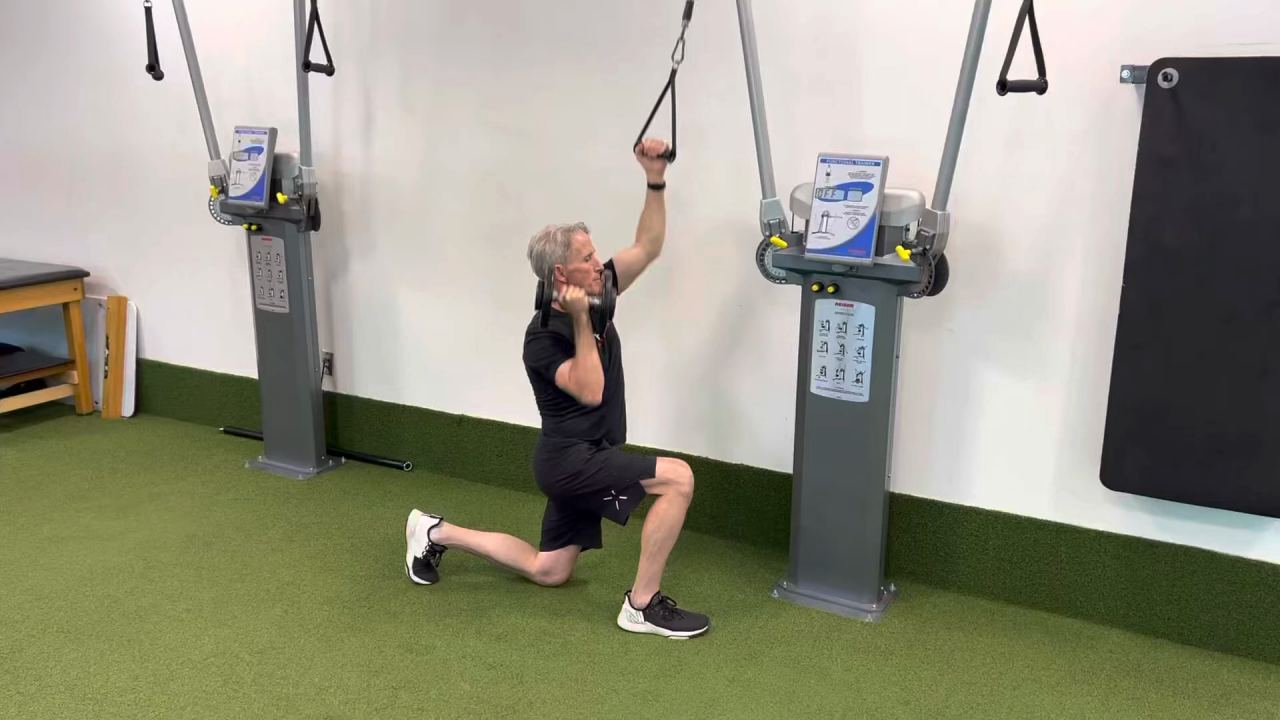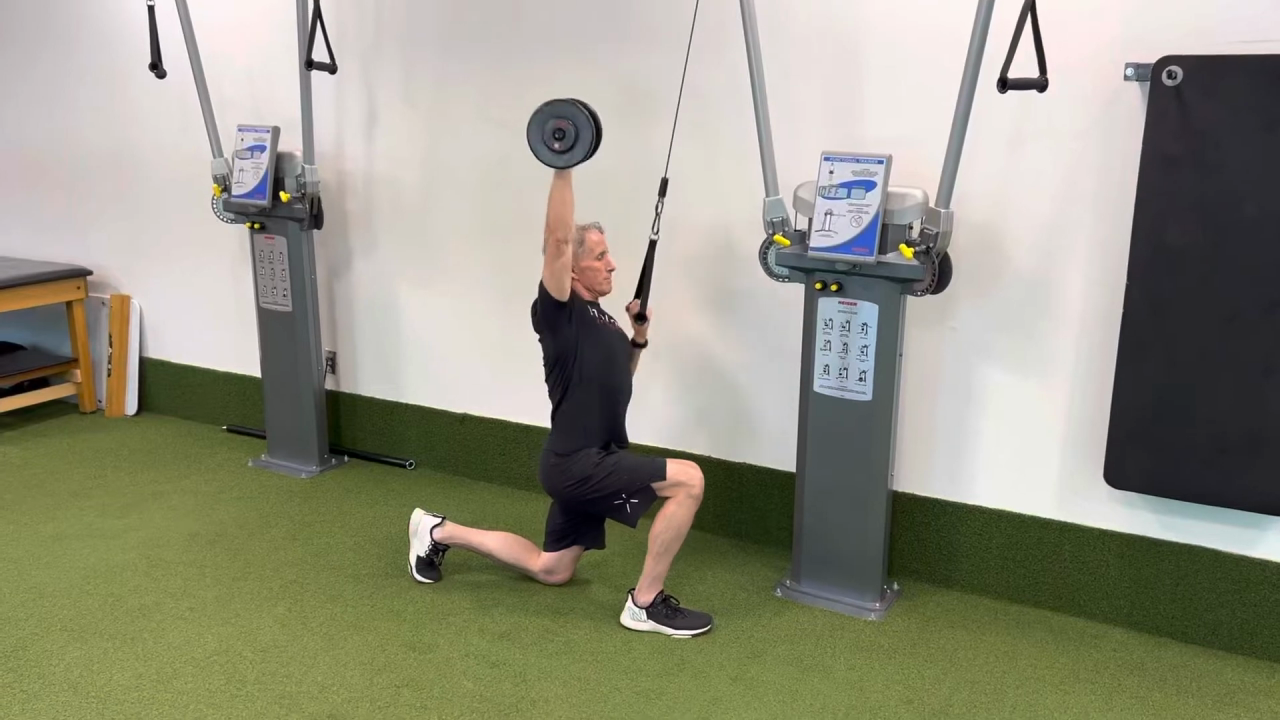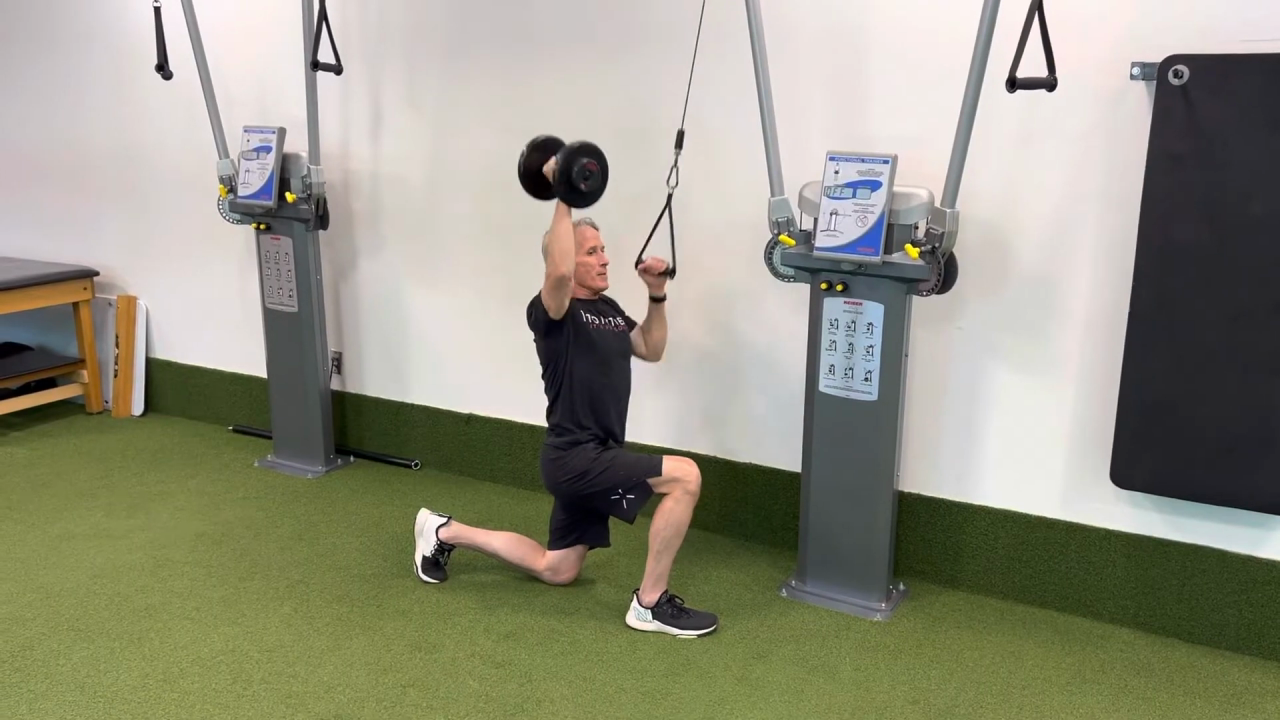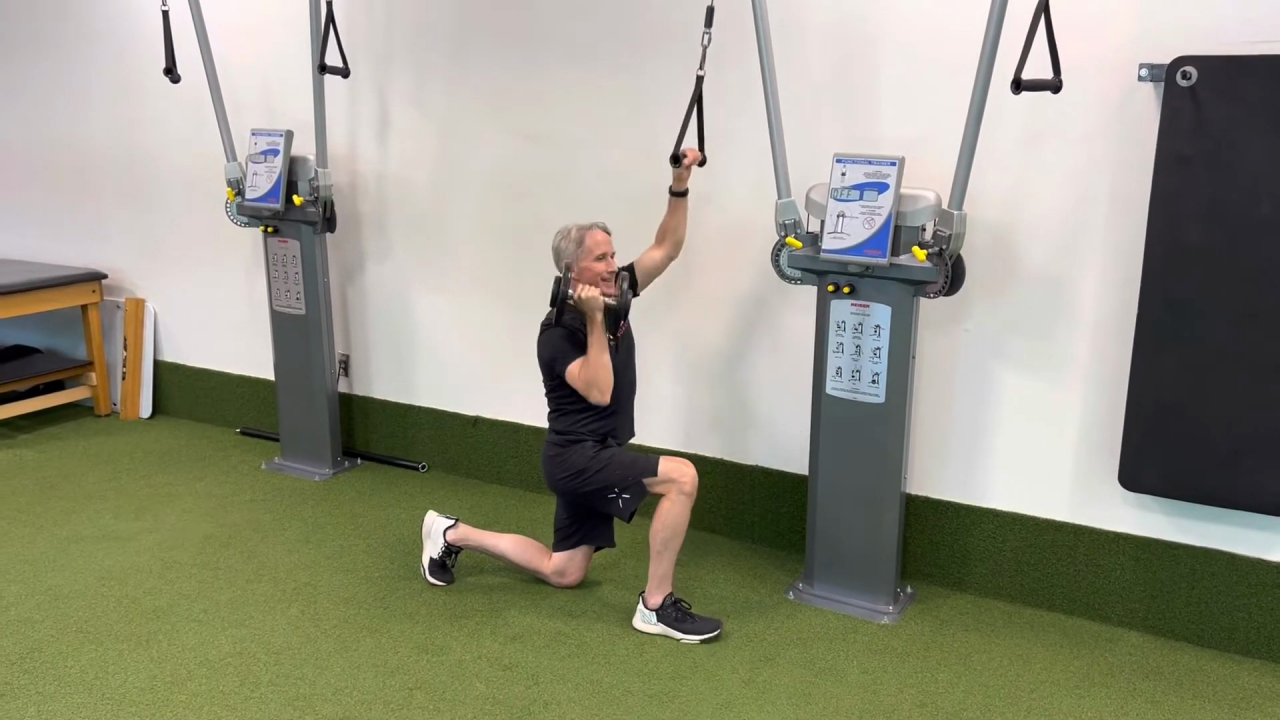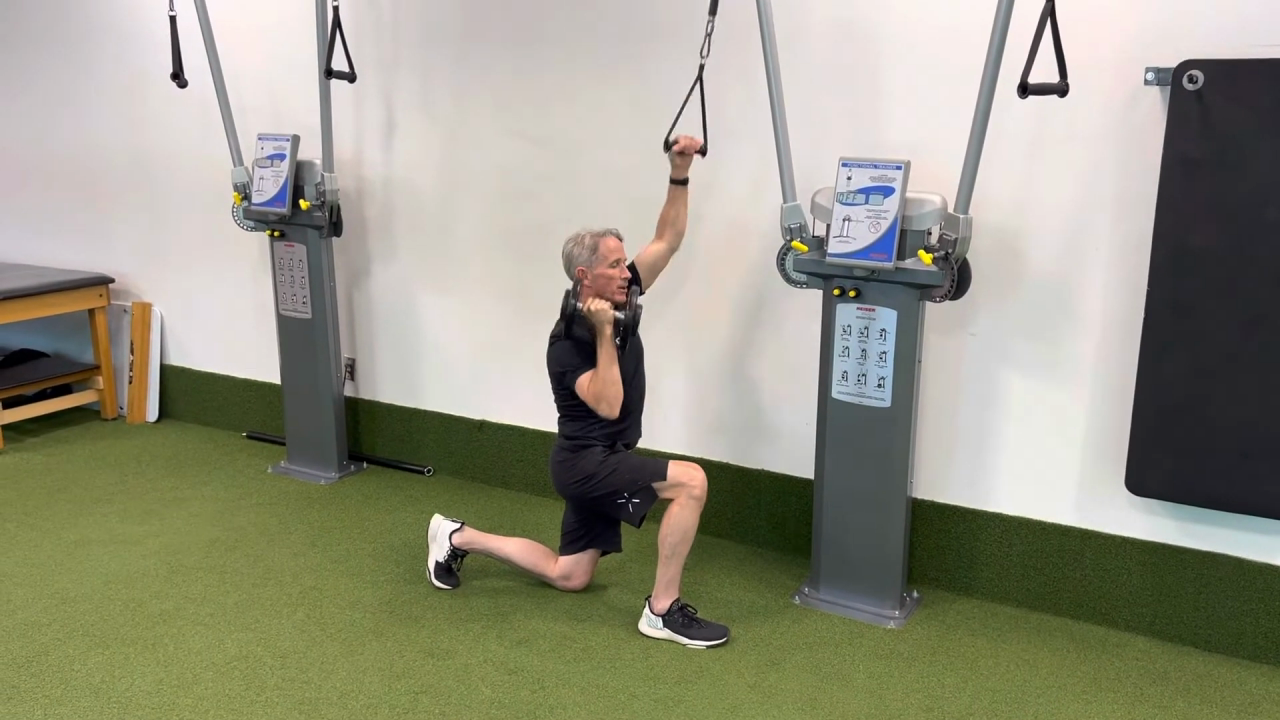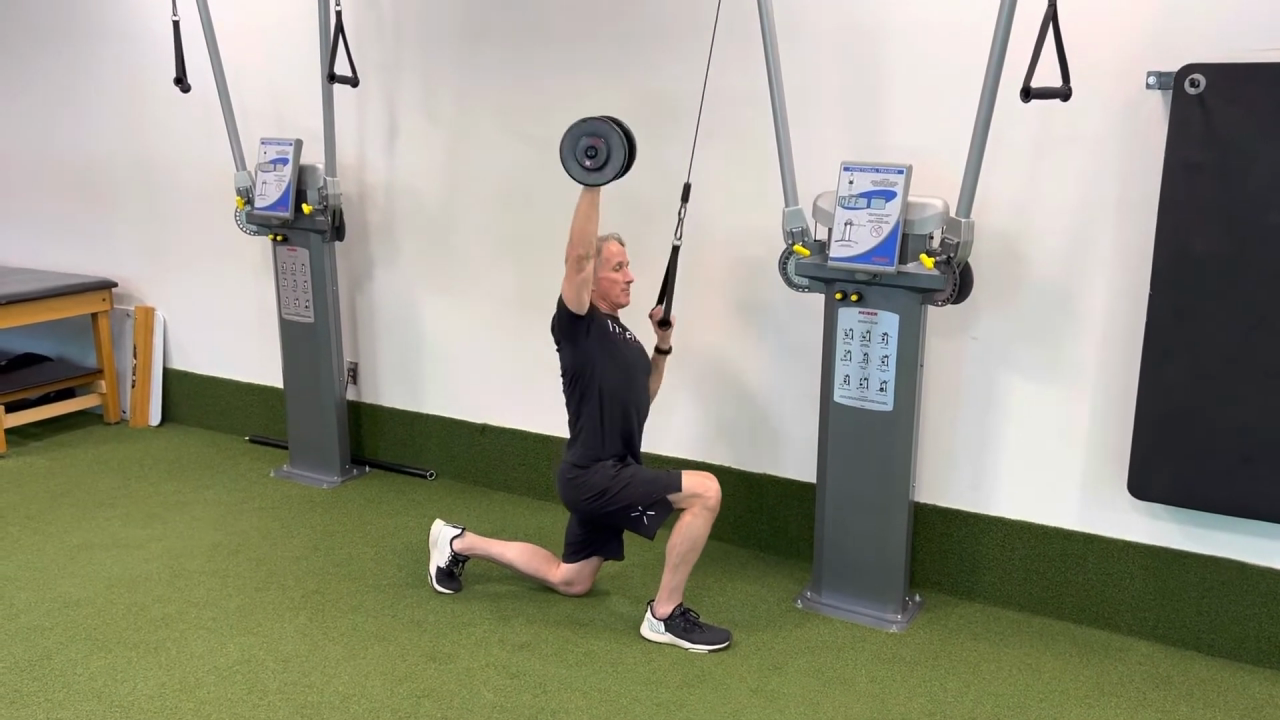
dt=0.7s
person 1, frame 1
left shoulder: (593, 291)
right shoulder: (545, 334)
left elbow: (649, 245)
right elbow: (591, 391)
left wrist: (654, 178)
right wrist: (581, 320)
left hip: (582, 459)
right hip: (571, 460)
left knee: (548, 570)
right knee: (678, 479)
left ankle: (435, 533)
right ankle: (643, 605)
person 1, frame 2
left shoulder: (597, 320)
right shoulder: (557, 310)
right elbow: (558, 240)
left wrist: (638, 336)
right wrist: (562, 167)
left hip: (588, 461)
right hip: (578, 464)
left knee: (550, 570)
right knee: (688, 480)
left ankle: (439, 533)
right ankle: (646, 604)
person 1, frame 3
left shoulder: (607, 309)
right shoulder: (548, 310)
left elbow: (653, 349)
right elbow: (560, 273)
left wrist: (655, 294)
right wrist: (563, 199)
left hip: (591, 456)
right hip: (576, 456)
left knee: (556, 570)
right knee: (684, 477)
left ankle: (444, 533)
right ankle: (651, 603)
person 1, frame 4
left shoulder: (614, 293)
right shoulder: (558, 333)
left elbow: (667, 248)
right elbow: (601, 392)
left wrist: (679, 185)
right wrist: (596, 323)
left hip: (594, 456)
right hip: (577, 457)
left knee: (562, 572)
right knee: (681, 477)
left ankle: (452, 534)
right ankle: (657, 605)
person 1, frame 5
left shoulder: (619, 299)
right shoulder: (570, 341)
left elbow: (669, 239)
right elbow: (609, 405)
left wrist: (679, 174)
right wrist: (604, 327)
left hip: (600, 462)
right hip: (586, 462)
left knee: (569, 576)
right knee: (691, 481)
left ankle: (456, 537)
right ankle: (663, 611)
person 1, frame 6
left shoulder: (618, 333)
right shoulder: (576, 323)
left elbow: (640, 394)
right elbow: (578, 255)
left wrist: (663, 345)
right wrist: (592, 183)
left hip: (606, 474)
right hip: (595, 476)
left knee: (569, 580)
right knee: (705, 491)
left ankle: (459, 544)
right ankle: (665, 615)
